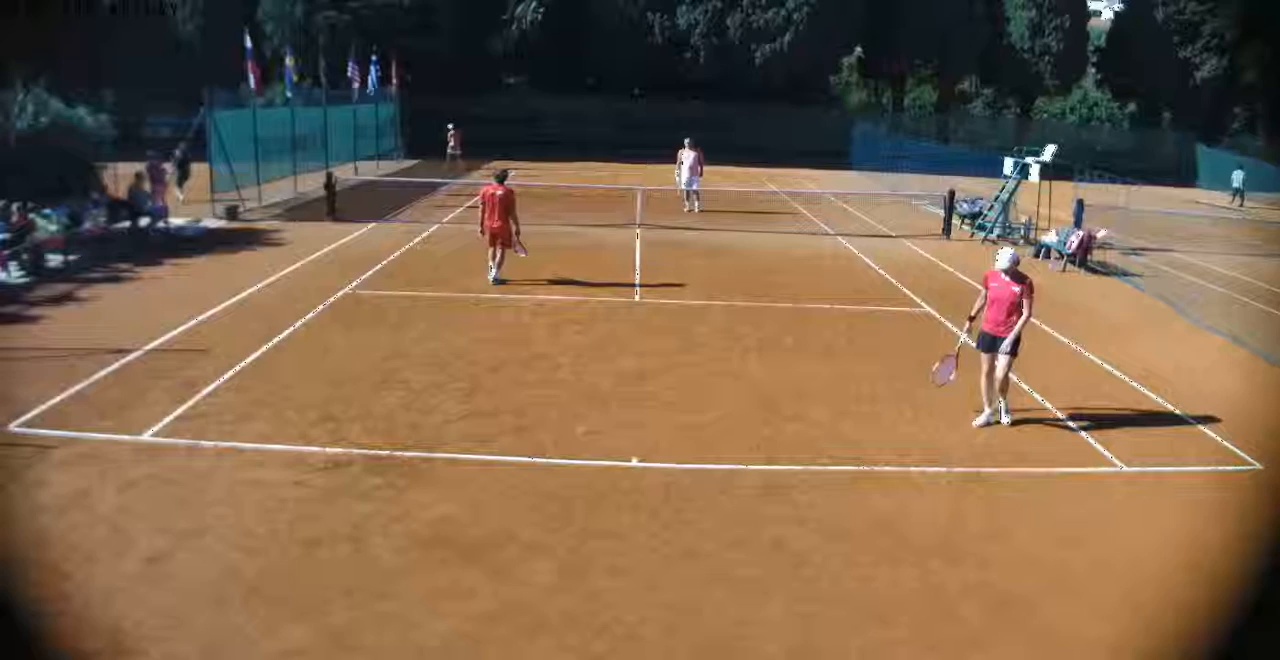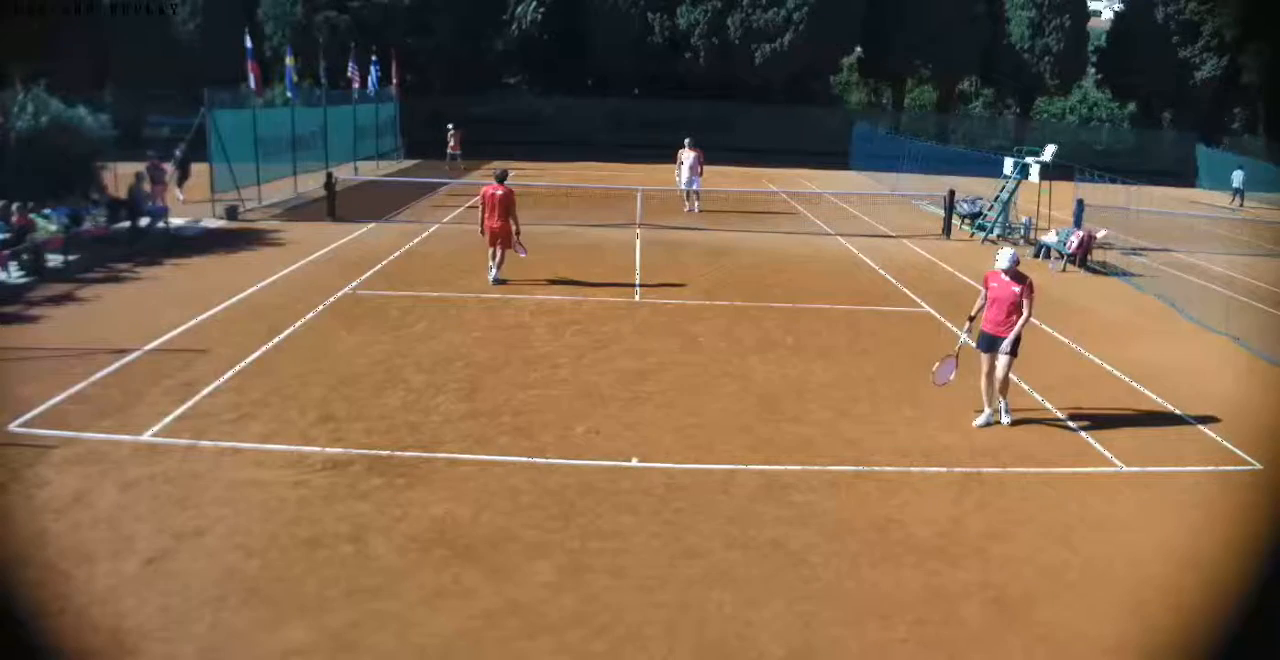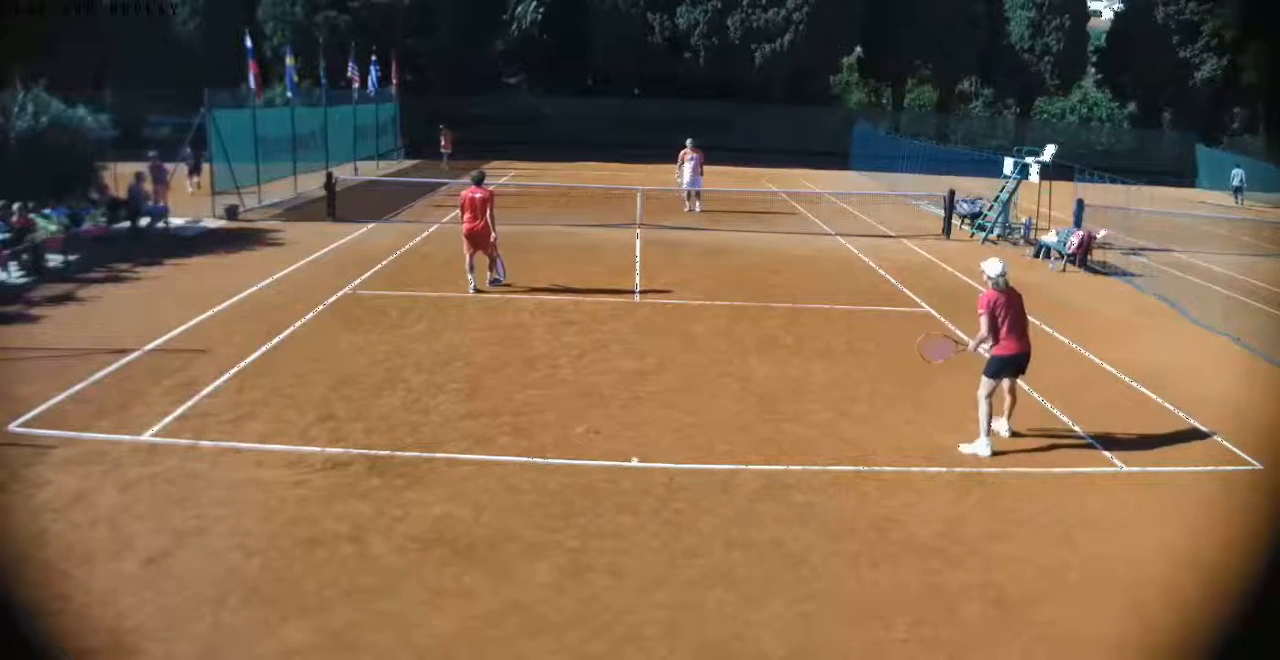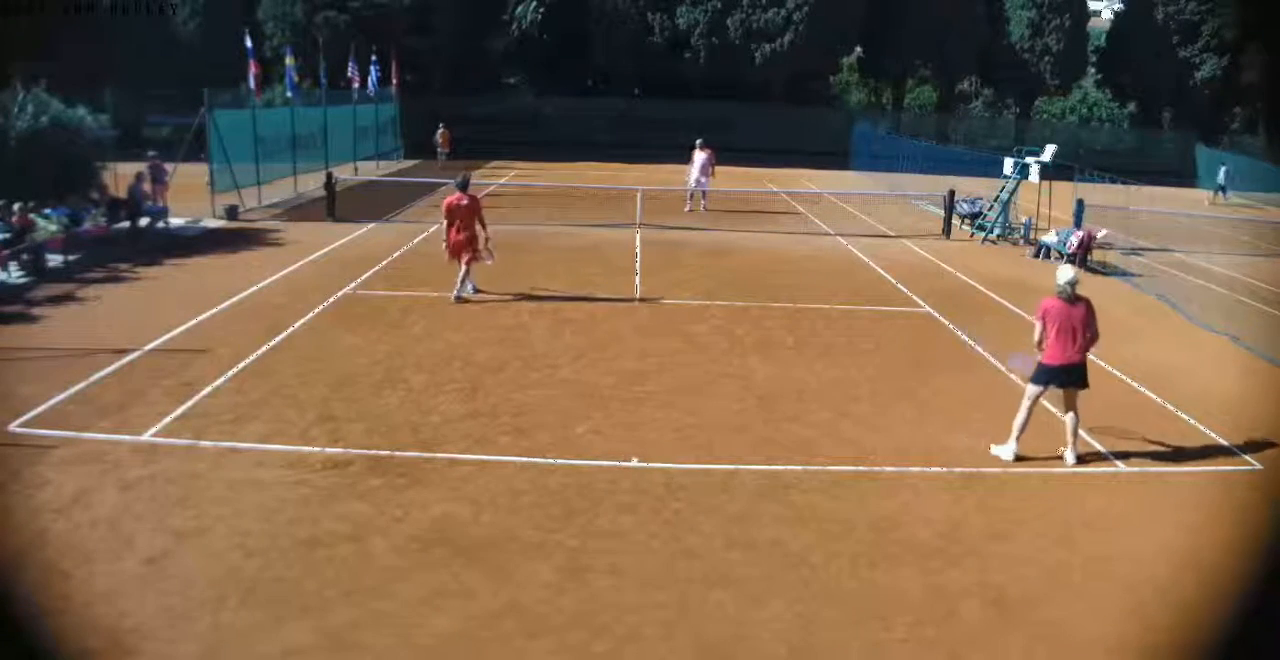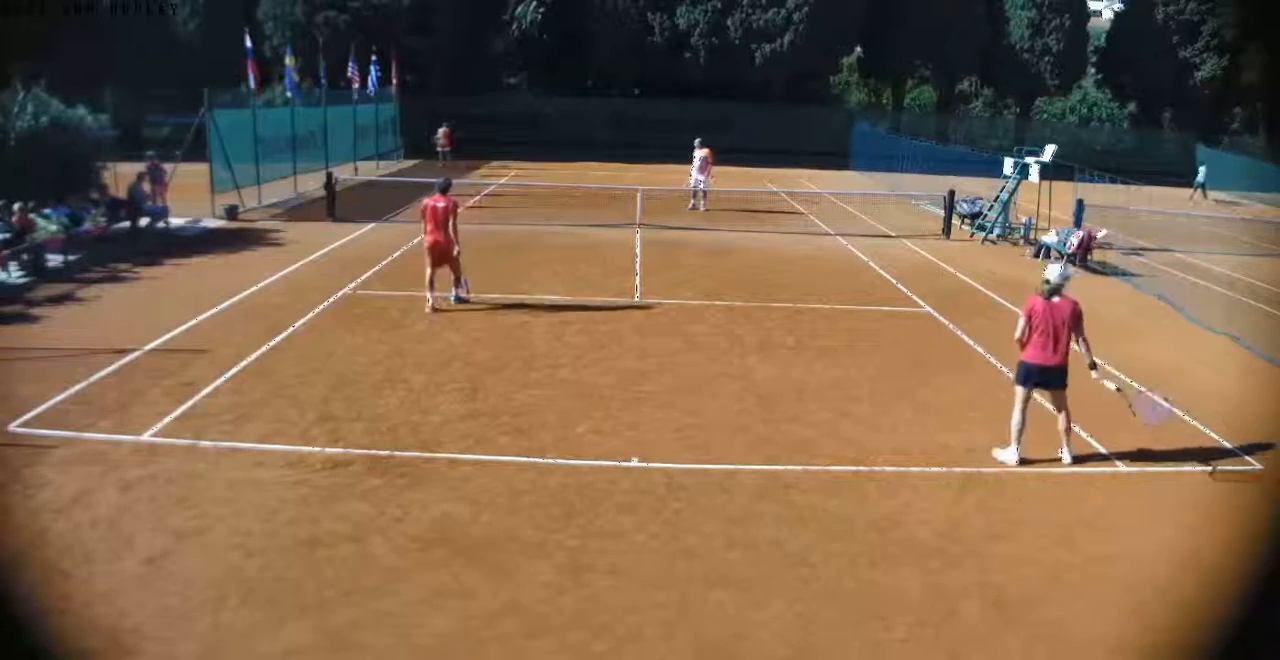
dt=0.7s
person 1, frame 1
left shoulder: (1025, 282)
right shoulder: (990, 276)
left elbow: (1026, 314)
left wrist: (1012, 337)
right wrist: (970, 319)
left hip: (1009, 336)
right hip: (988, 331)
left knee: (1001, 375)
right knee: (986, 372)
left ankle: (1002, 403)
right ankle: (988, 411)
person 1, frame 2
left shoulder: (1024, 283)
right shoulder: (990, 277)
left elbow: (1026, 314)
left wrist: (1011, 338)
right wrist: (970, 320)
left hip: (1008, 336)
right hip: (988, 331)
left knee: (1001, 375)
right knee: (986, 373)
left ankle: (1003, 404)
right ankle: (988, 412)
person 1, frame 3
left shoulder: (987, 297)
right shoulder: (1014, 294)
left elbow: (985, 333)
right elbow: (1023, 323)
left wrist: (975, 343)
left hip: (1003, 352)
right hip: (1023, 351)
left knee: (984, 395)
right knee: (1009, 387)
left ankle: (984, 443)
right ankle: (1004, 423)
person 1, frame 4
left shoulder: (1046, 304)
right shoulder: (1085, 305)
left elbow: (1037, 338)
right elbow: (1094, 336)
left wrist: (1042, 352)
left hip: (1051, 363)
right hip: (1076, 364)
left knee: (1028, 402)
right knee: (1071, 407)
left ankle: (1011, 447)
right ankle: (1070, 451)
person 1, frame 5
left shoulder: (1033, 302)
right shoulder: (1072, 306)
left elbow: (1018, 336)
right elbow: (1081, 339)
left wrist: (1026, 350)
right wrist: (1092, 365)
left hip: (1031, 362)
right hip: (1057, 365)
left knee: (1020, 406)
right knee: (1062, 408)
left ankle: (1013, 451)
right ankle: (1066, 451)
